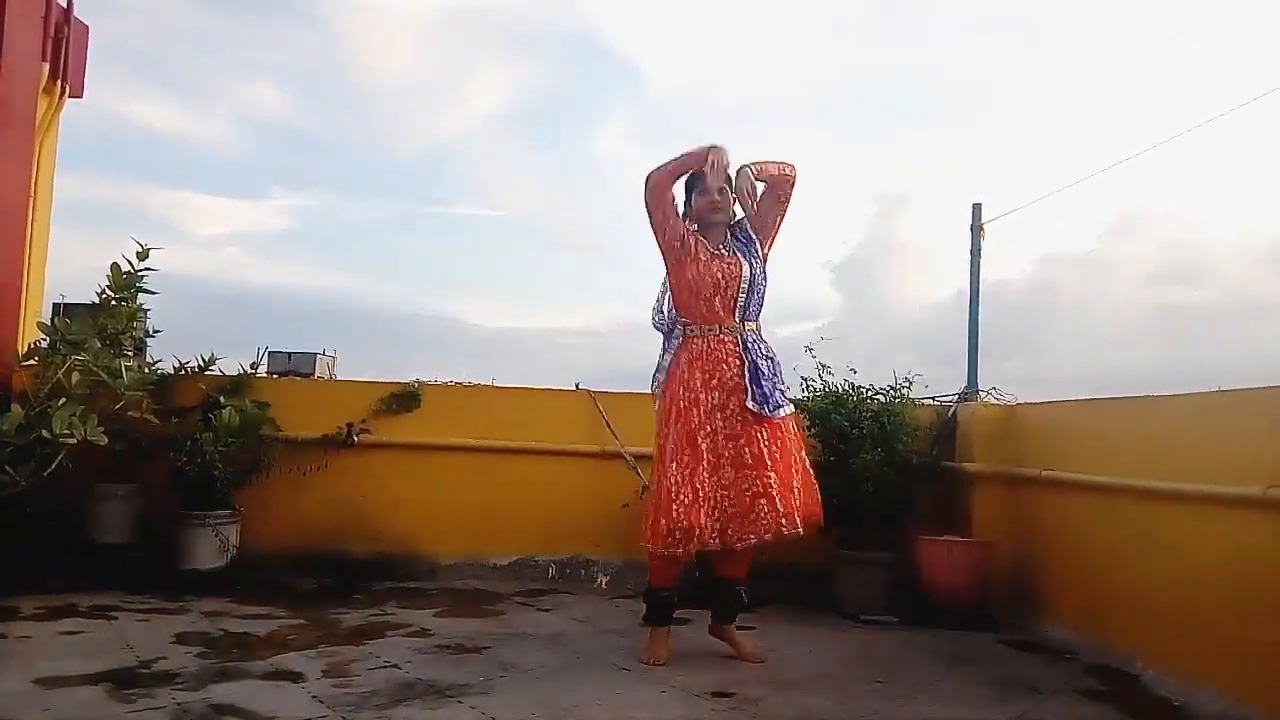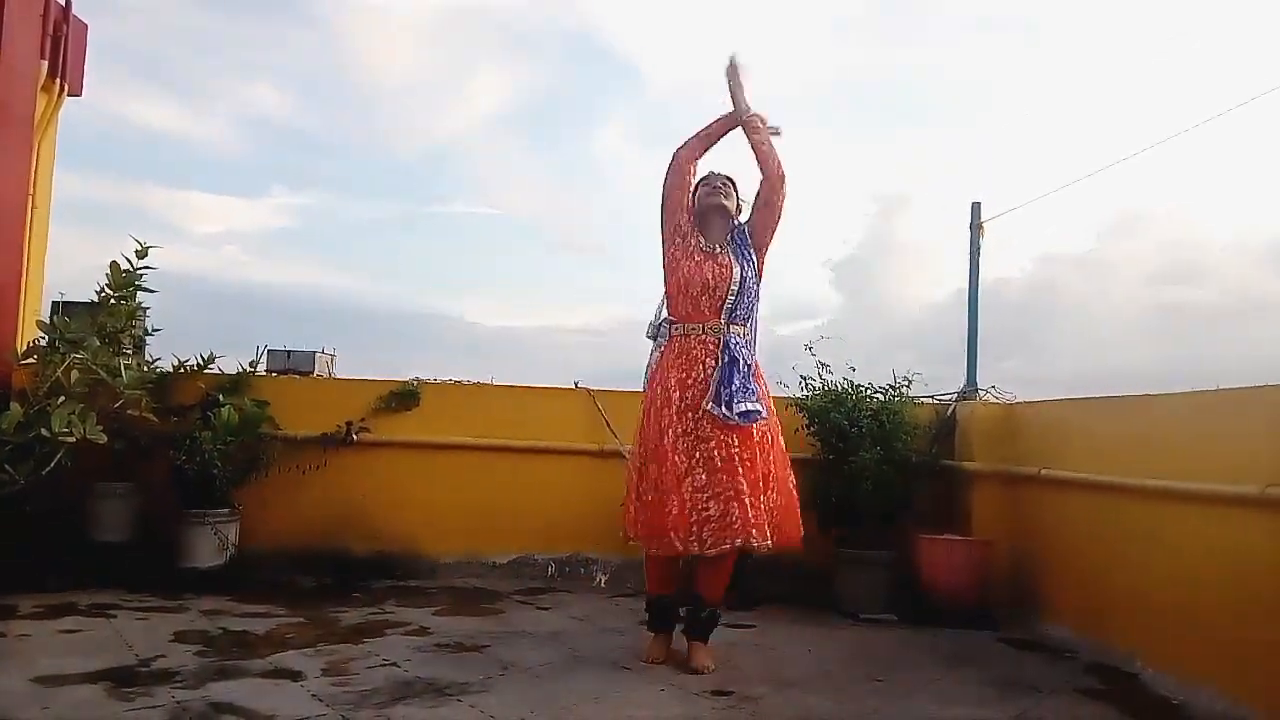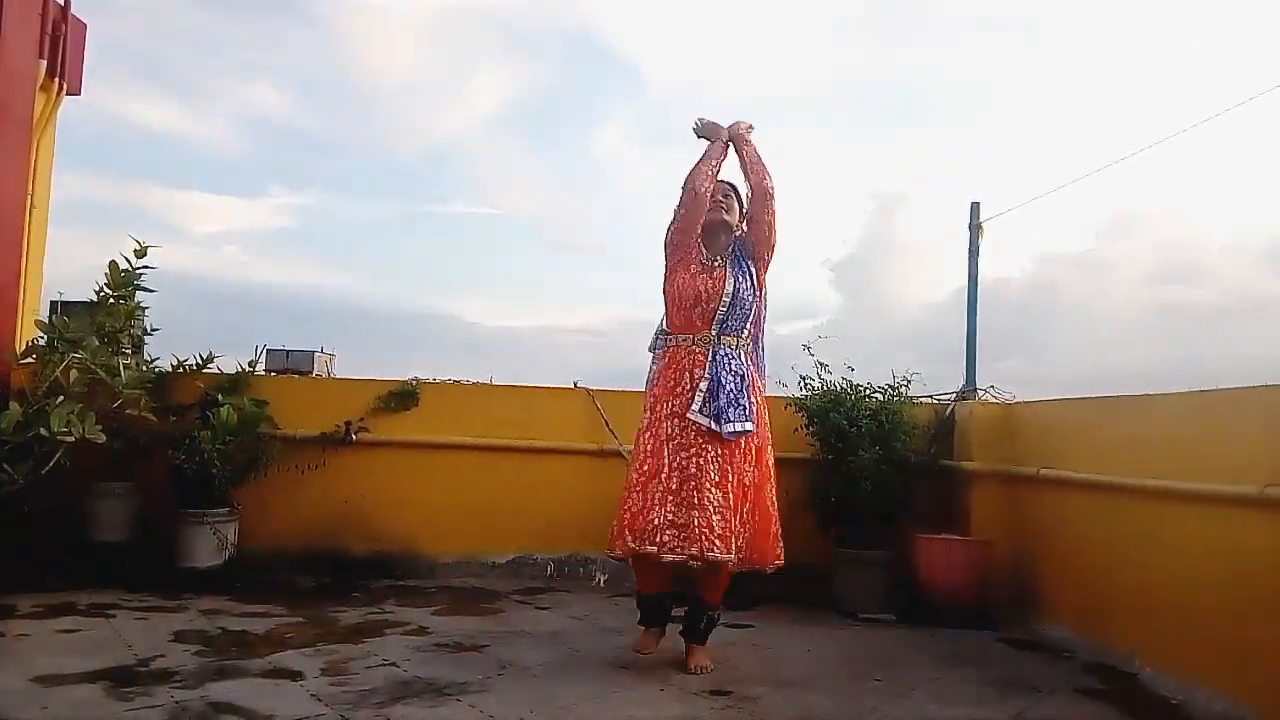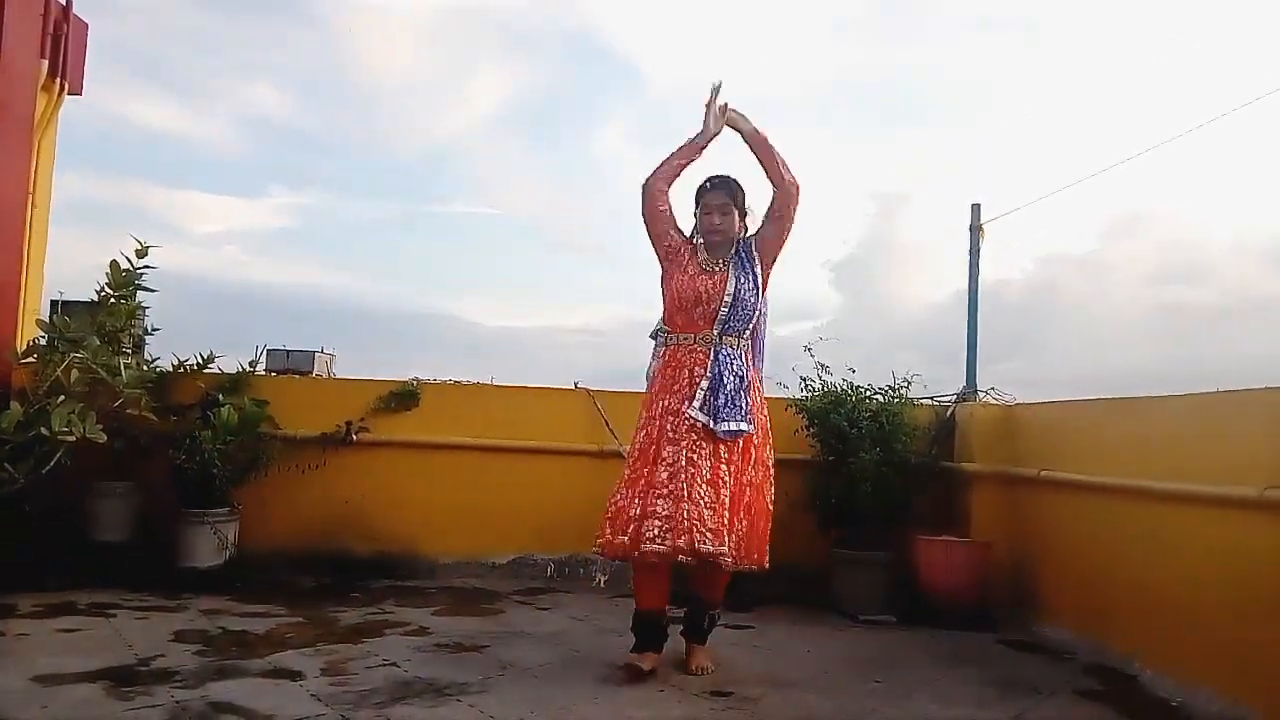
dt=0.2s
person 1, frame 1
left shoulder: (750, 238)
right shoulder: (678, 241)
left elbow: (787, 178)
right elbow: (655, 183)
left wrist: (751, 172)
right wrist: (707, 156)
left hip: (749, 375)
right hip: (696, 375)
left knee: (749, 496)
right knee: (681, 497)
left ankle: (724, 617)
right ankle: (659, 622)
person 1, frame 2
left shoulder: (750, 244)
right shoulder: (678, 239)
left elbow: (775, 179)
right elbow: (680, 164)
left wrist: (747, 117)
right wrist: (736, 119)
left hip: (733, 378)
right hip: (679, 375)
left knee: (730, 502)
right knee: (668, 502)
left ankle: (699, 633)
right ankle: (661, 625)
person 1, frame 3
left shoulder: (753, 257)
right shoulder: (680, 252)
left elbow: (764, 192)
right elbow: (694, 185)
left wrist: (736, 135)
right wrist: (723, 139)
left hip: (733, 392)
right hip: (676, 387)
left knee: (721, 517)
right knee: (654, 509)
left ankle: (698, 634)
right ankle: (653, 619)
person 1, frame 4
left shoulder: (757, 257)
right shoulder: (677, 253)
left elbow: (789, 190)
right elbow: (653, 188)
left wrist: (743, 126)
right wrist: (706, 132)
left hip: (734, 394)
right hip: (676, 388)
left knee: (722, 520)
right knee: (653, 512)
left ankle: (698, 637)
right ankle: (648, 641)
